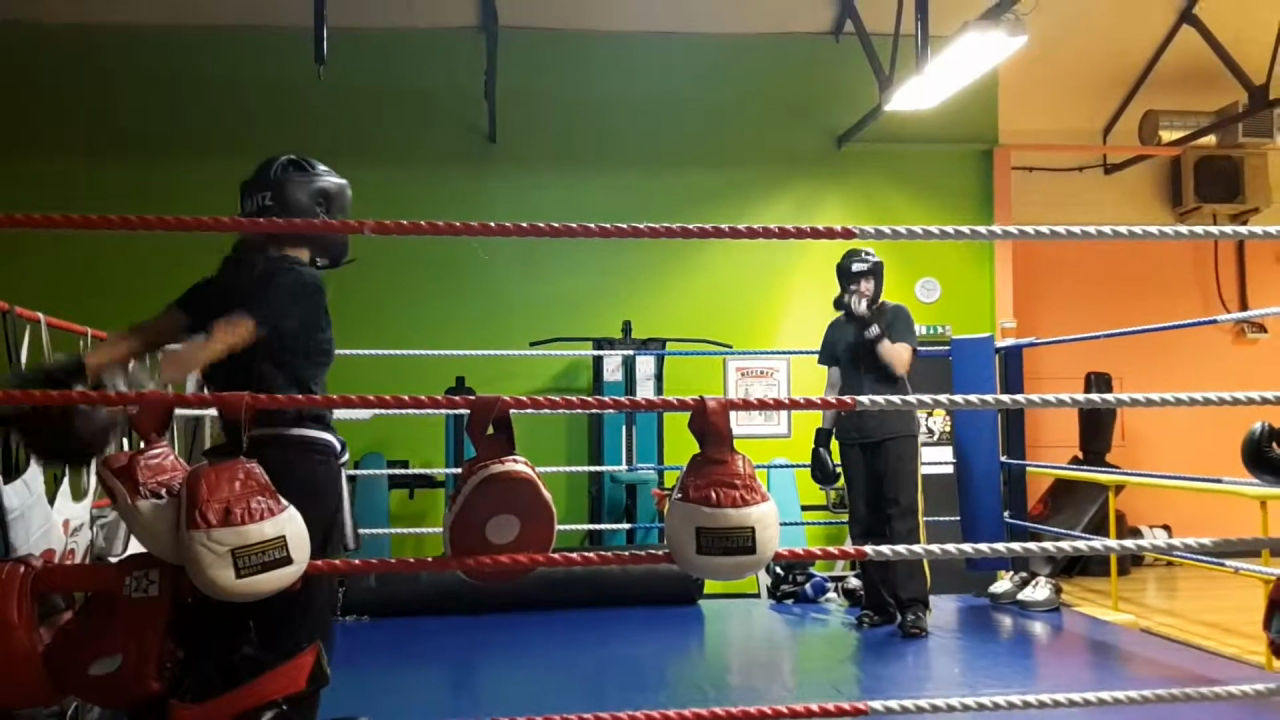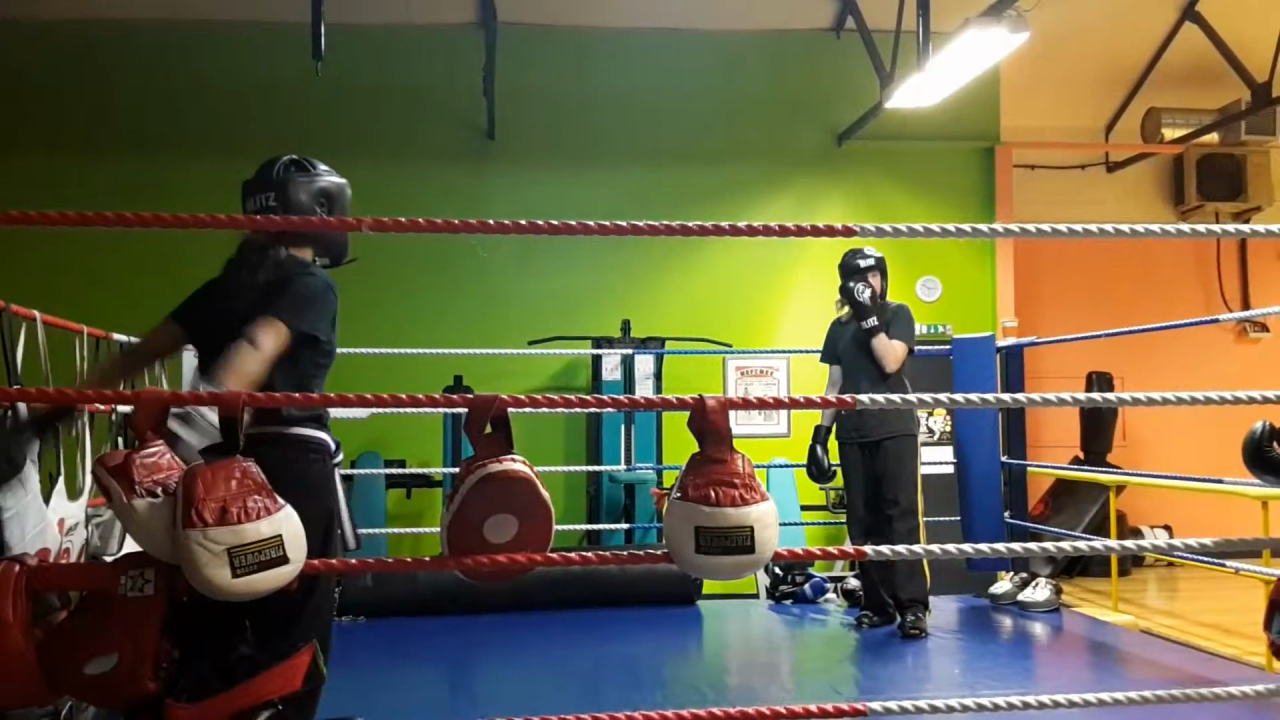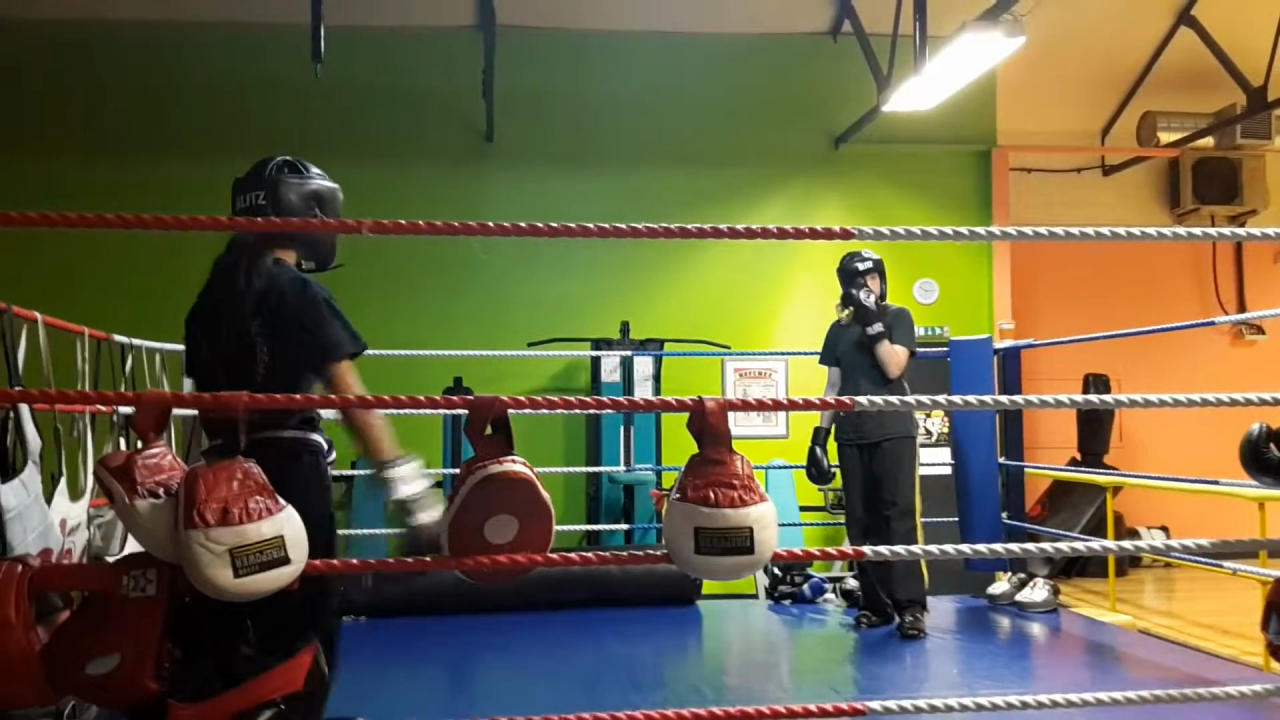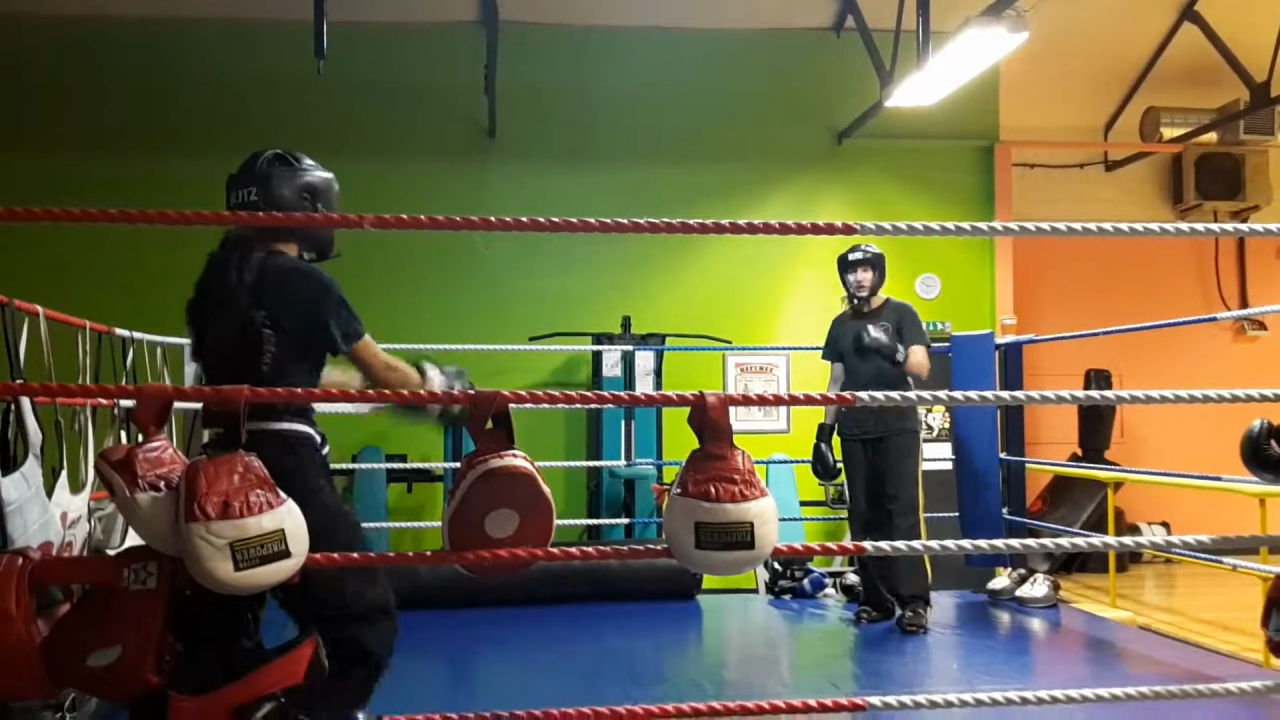
dt=0.2s
person 1, frame 1
left shoulder: (233, 280)
right shoulder: (302, 285)
left elbow: (147, 333)
right elbow: (215, 343)
left wrist: (74, 370)
left hip: (239, 463)
right hip: (300, 466)
left knee: (221, 628)
right knee: (295, 630)
person 1, frame 2
left shoulder: (232, 283)
right shoulder: (310, 285)
left elbow: (147, 350)
right elbow: (258, 348)
right hip: (296, 465)
left knee: (215, 624)
right knee: (294, 630)
person 1, frame 3
left shoulder: (218, 293)
right shoulder: (298, 293)
left elbow: (208, 396)
right elbow: (350, 398)
right wrist: (410, 486)
right hip: (283, 473)
left knee: (218, 635)
right knee: (299, 639)
person 1, frame 4
left shoulder: (219, 284)
right shoulder: (304, 282)
right elbow: (376, 367)
left wrist: (356, 381)
right wrist: (433, 386)
right hip: (285, 462)
left knee: (216, 624)
right knee: (362, 615)
person 2, frame 1
left shoulder: (895, 315)
right shoulder: (837, 328)
left elbow: (900, 366)
left wrist: (869, 325)
right wrist: (822, 437)
left hip: (896, 430)
right hip: (853, 436)
left knee: (902, 515)
right knee: (863, 521)
left ankle: (914, 605)
right ankle: (878, 602)
person 2, frame 2
left shoulder: (897, 313)
right shoulder: (839, 327)
left elbow: (890, 362)
left wrist: (869, 317)
right wrist: (820, 434)
left hip: (895, 430)
right hip: (853, 434)
left knee: (901, 515)
right knee: (862, 521)
left ankle: (913, 606)
right ankle: (878, 603)
person 2, frame 3
left shoulder: (898, 317)
right shoulder: (839, 329)
left elbow: (893, 367)
left wrist: (872, 322)
right wrist: (819, 436)
left hip: (894, 432)
right hip: (852, 436)
left knee: (899, 516)
right knee: (861, 521)
left ankle: (911, 606)
right ankle: (876, 603)
person 2, frame 4
left shoulder: (901, 313)
right shoulder: (841, 324)
left elbow: (921, 368)
left wrist: (891, 350)
right wrist: (824, 433)
left hip: (897, 427)
right hip: (855, 432)
left knee: (902, 512)
right knee: (864, 516)
left ankle: (914, 601)
right ankle: (877, 599)
